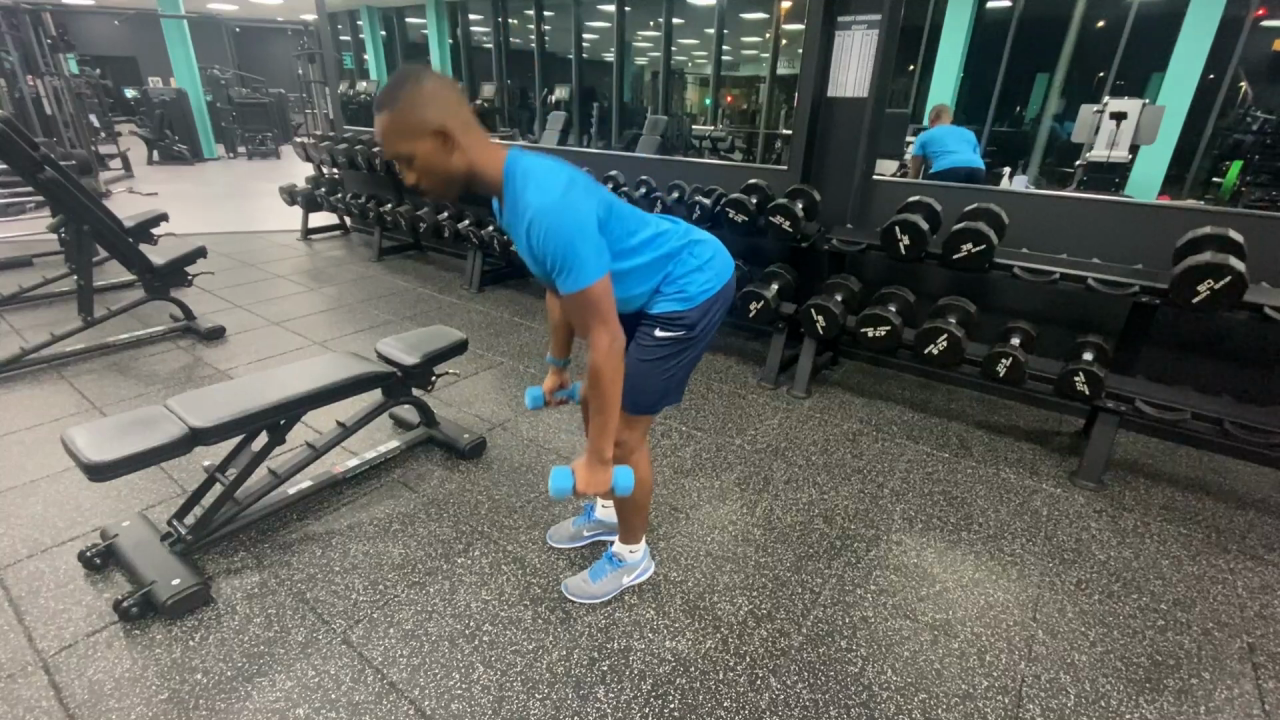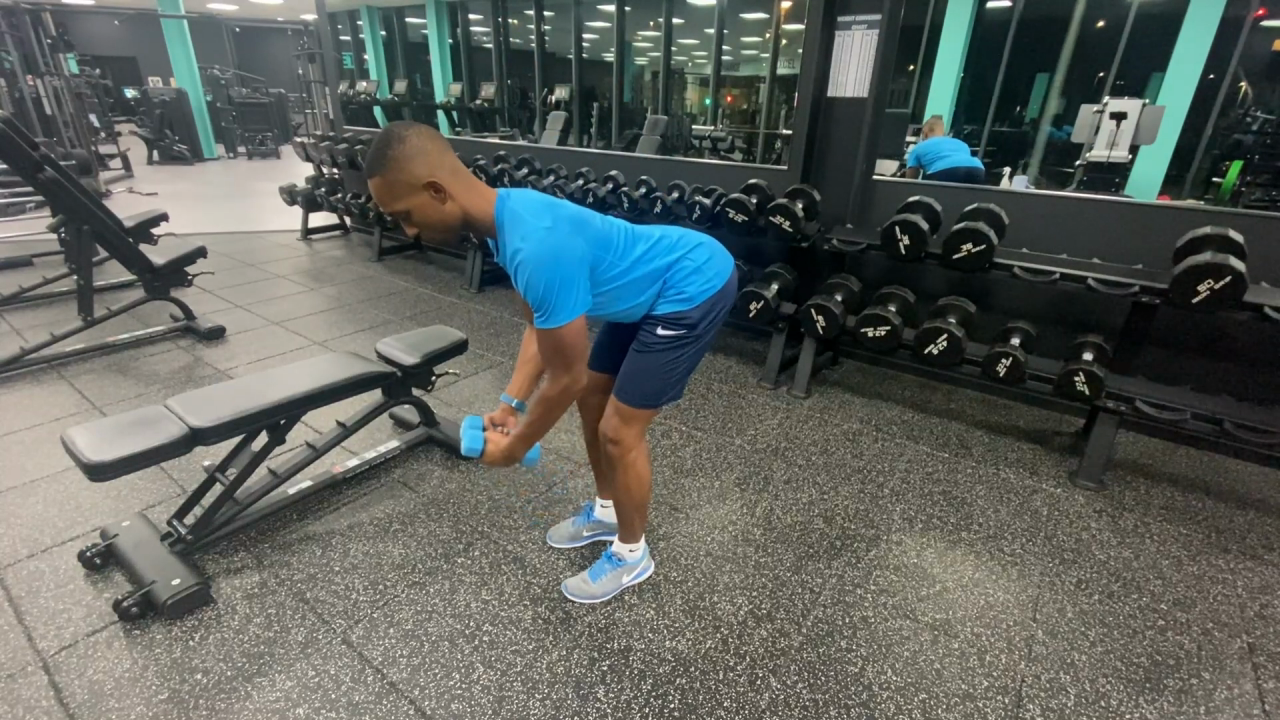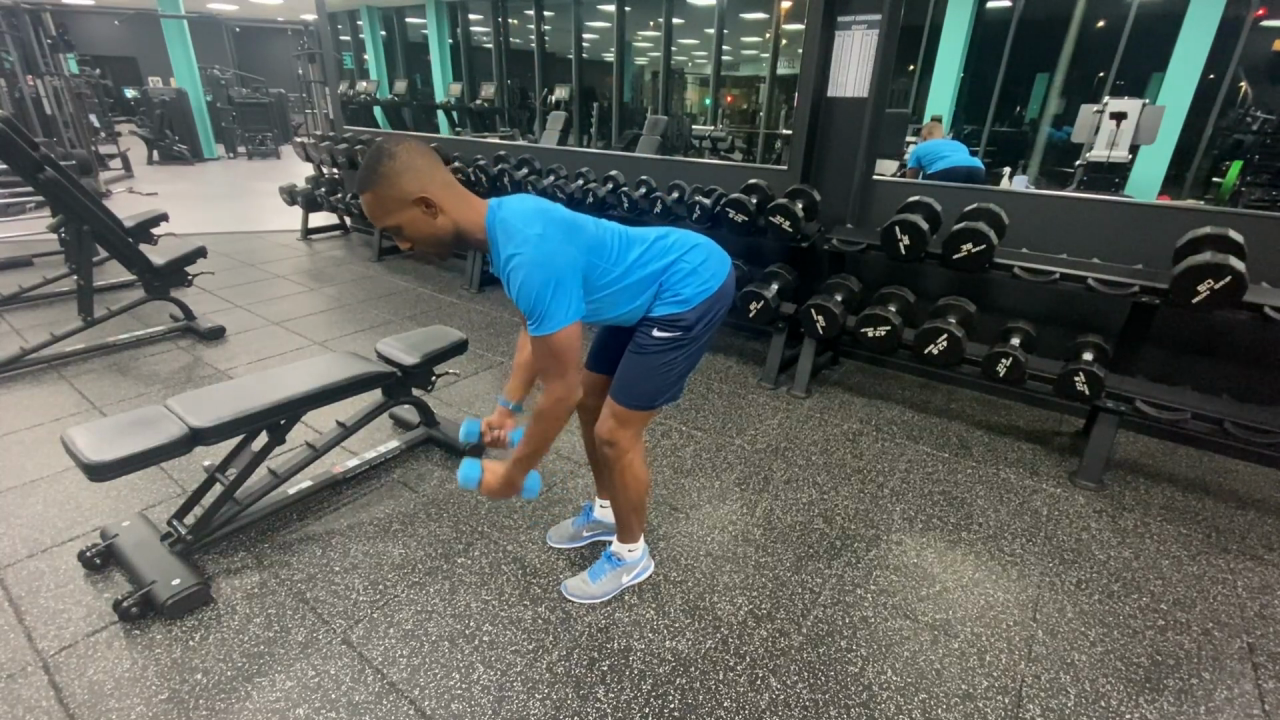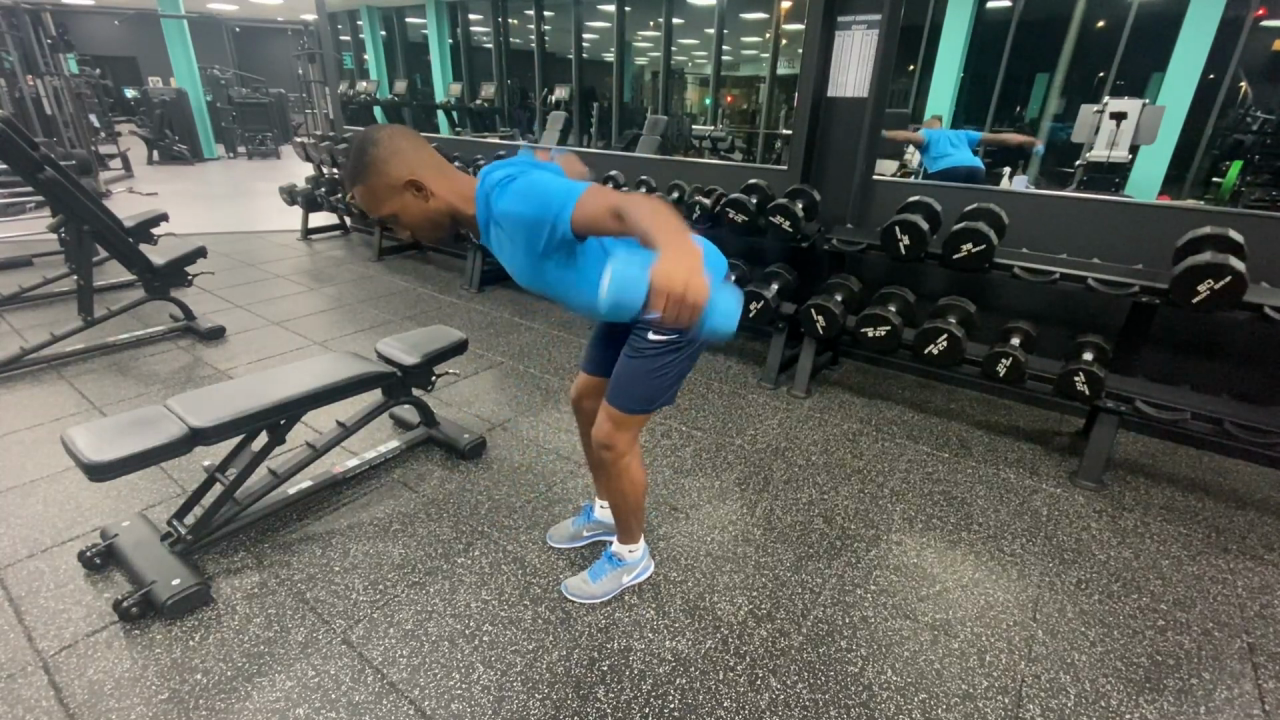
dt=1s
person 1, frame 1
left shoulder: (547, 208)
right shoulder: (514, 184)
left elbow: (606, 340)
right elbow: (562, 286)
left wrist: (598, 457)
right wrist: (557, 366)
left hip: (690, 289)
right hip: (656, 286)
left knee: (622, 431)
right knee: (597, 400)
left ankle: (632, 555)
right ankle: (606, 512)
person 1, frame 2
left shoulder: (538, 247)
right shoulder: (508, 215)
left elbow: (567, 378)
right elbow: (541, 327)
left wrist: (514, 447)
right wrist: (511, 405)
left hip: (693, 288)
right hip: (652, 286)
left knee: (619, 430)
right knee: (593, 400)
left ankle: (631, 554)
right ankle: (605, 512)
person 1, frame 3
left shoulder: (530, 252)
right shoulder: (503, 219)
left elbow: (562, 391)
right elbow: (540, 320)
left wrist: (511, 474)
right wrist: (508, 407)
left hip: (690, 288)
right hip: (651, 284)
left knee: (615, 431)
right knee: (593, 402)
left ankle: (631, 554)
right ankle: (605, 512)
person 1, frame 4
left shoulder: (513, 198)
right shoulder: (491, 194)
left elbow: (635, 209)
right elbow: (572, 170)
left wrist: (682, 260)
right wrist: (552, 160)
left hip: (680, 287)
right hip: (648, 289)
left knee: (612, 435)
right knee: (587, 401)
left ankle: (630, 554)
right ankle: (605, 511)
